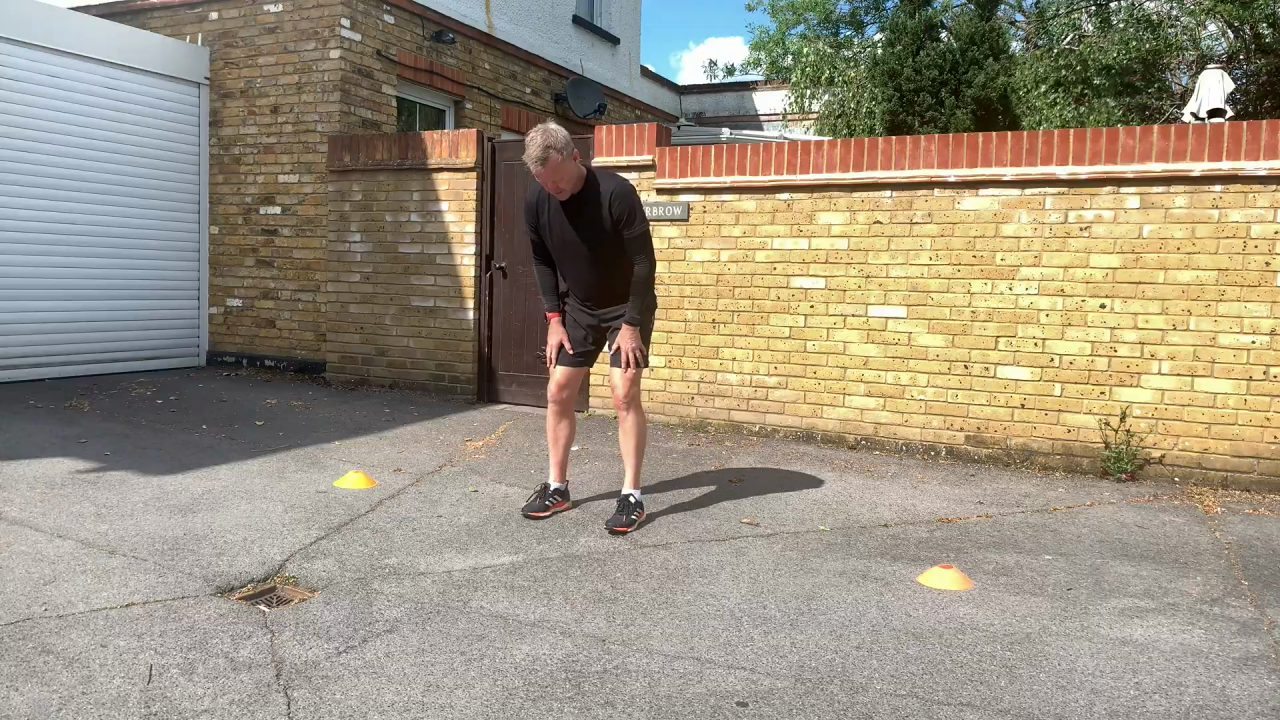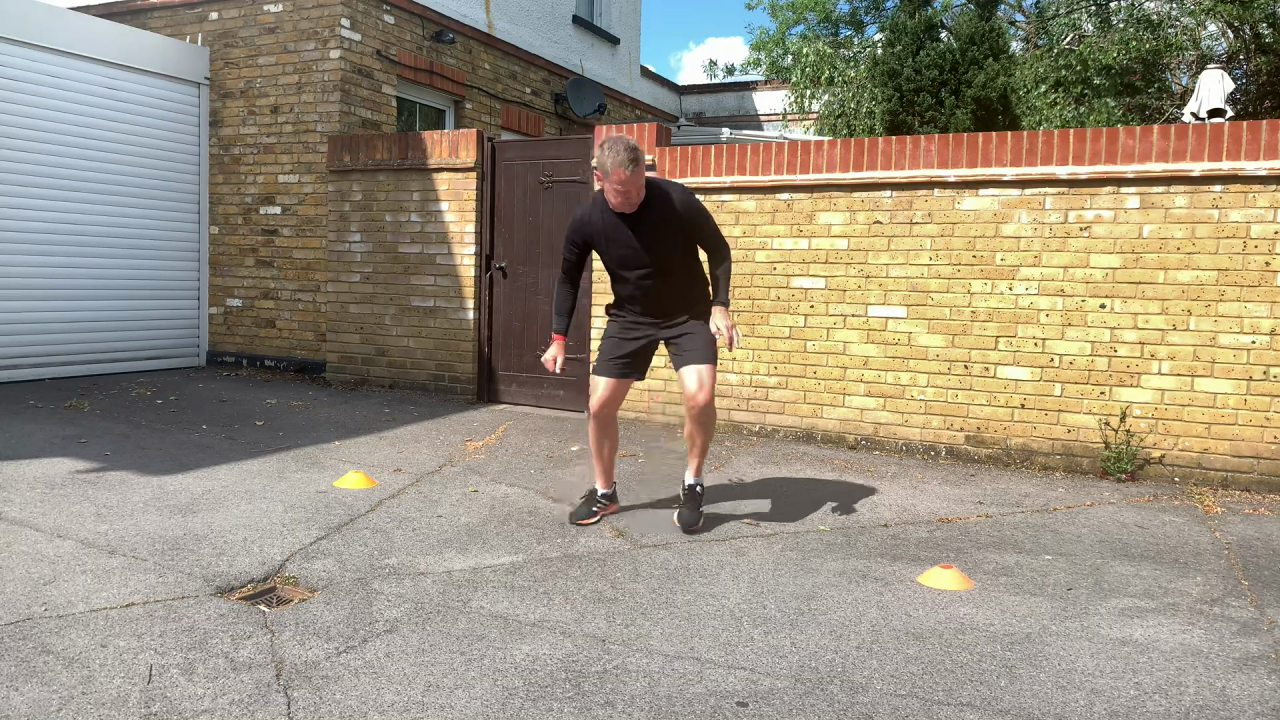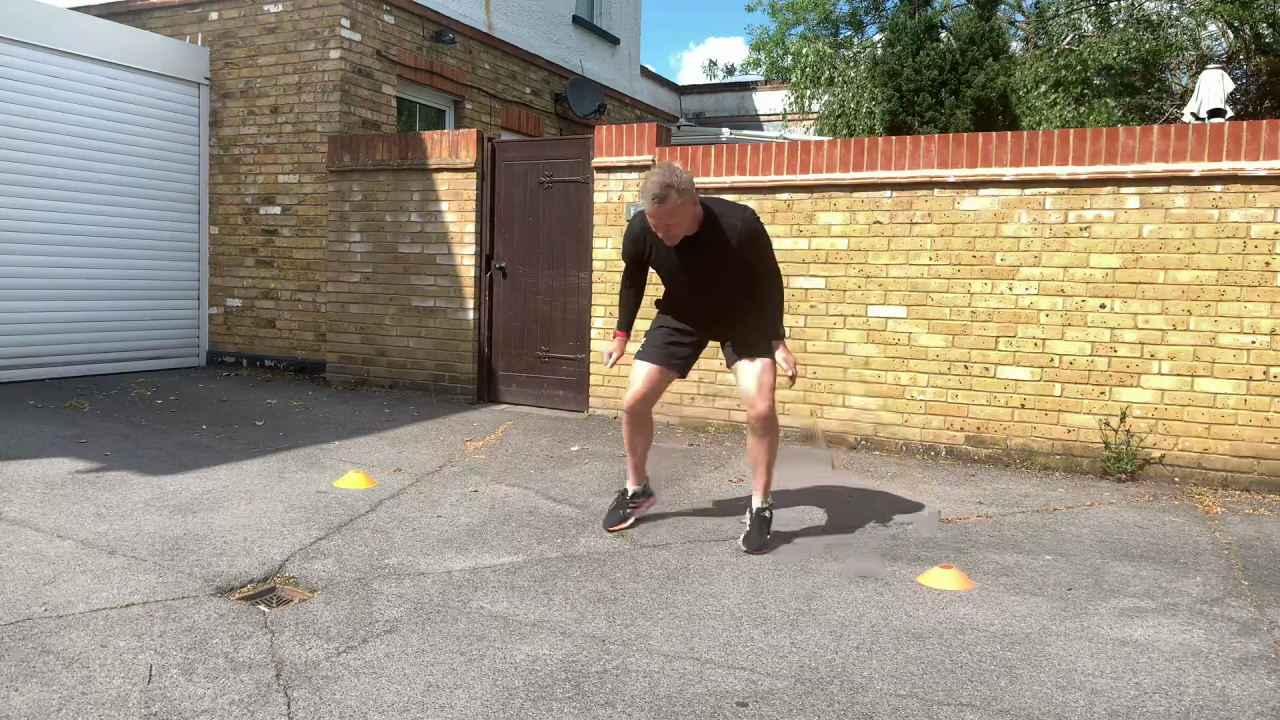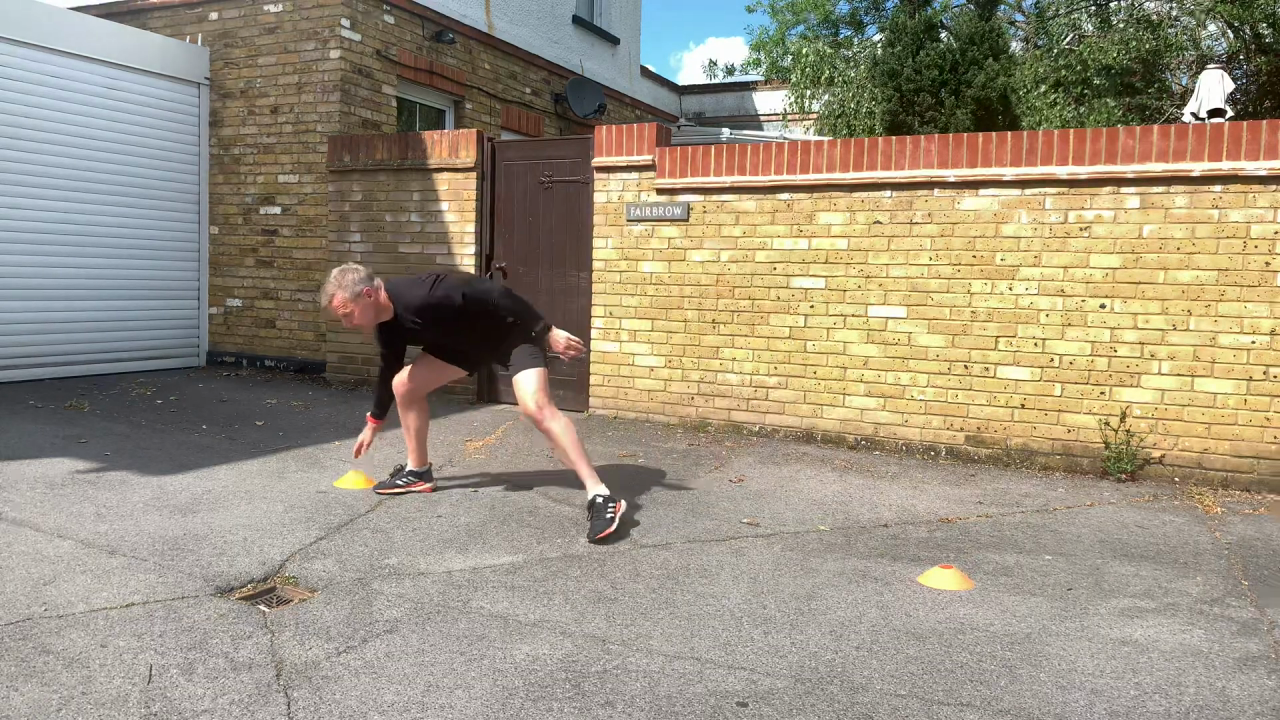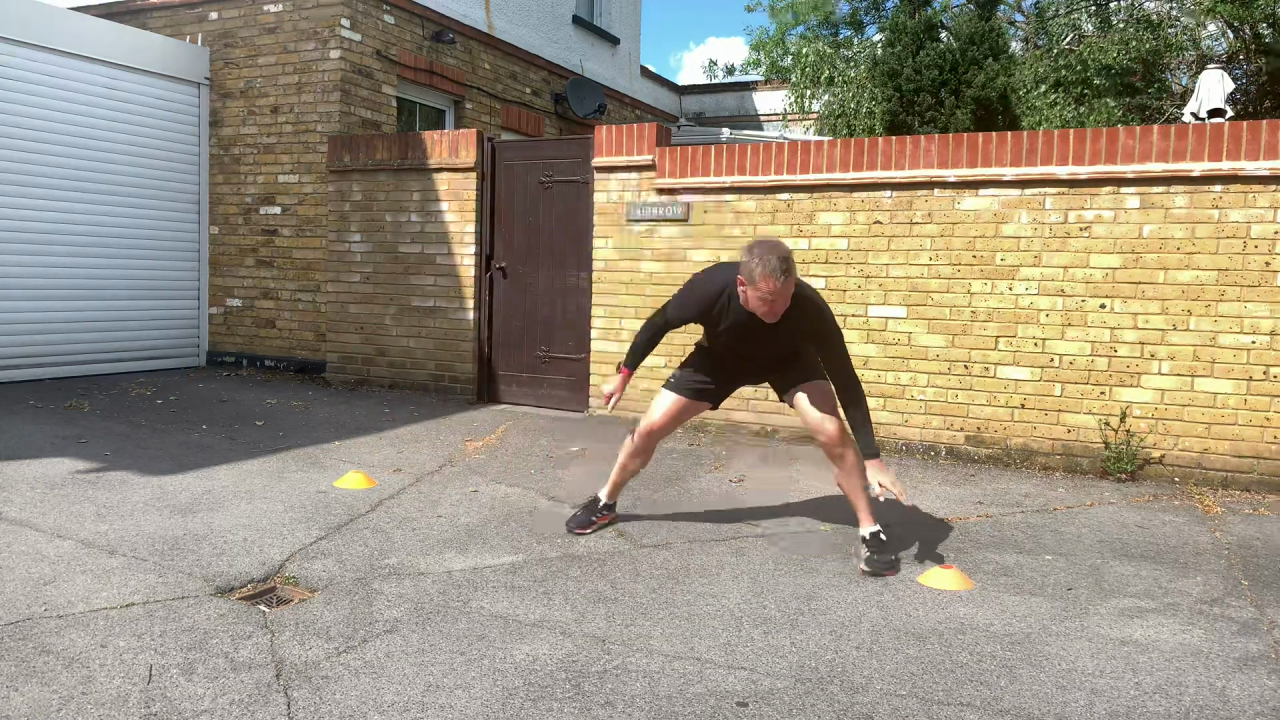
dt=1s
person 1, frame 1
left shoulder: (617, 193)
right shoulder: (536, 202)
left elbow: (644, 262)
right elbow: (542, 261)
left wrist: (632, 325)
right wrist: (554, 318)
left hip: (626, 307)
right hip: (578, 308)
left knee: (624, 394)
right knee: (558, 393)
left ankle: (632, 496)
right ankle: (557, 487)
person 1, frame 2
left shoulder: (677, 201)
right shoulder: (586, 220)
left elbow: (718, 251)
right elbow: (568, 277)
left wrist: (720, 306)
right wrist: (559, 338)
left hip: (687, 315)
right hip: (629, 317)
left knee: (700, 398)
right knee: (600, 406)
left ankle: (692, 483)
right ankle: (604, 493)
person 1, frame 3
left shoulder: (739, 224)
right shoulder: (640, 235)
left elbow: (768, 277)
right elbow: (633, 279)
left wrist: (776, 339)
right wrist: (621, 335)
left hip: (741, 317)
right hip: (679, 318)
left knee: (760, 405)
right knee: (636, 401)
left ankle: (760, 508)
right ankle: (636, 490)
person 1, frame 4
left shoulder: (422, 295)
right shoulder: (387, 325)
left elbow: (494, 292)
right elbow: (388, 369)
left wrist: (549, 332)
right wrist: (373, 423)
left hip: (515, 333)
right hip: (469, 342)
left knee: (536, 406)
right knee: (404, 385)
left ankle: (600, 496)
right ankle: (418, 470)
person 1, frame 5
left shoulder: (809, 307)
right shoulder: (709, 291)
left elbow: (846, 382)
right elbow: (658, 324)
left wrist: (872, 460)
right wrist: (623, 374)
left hip: (786, 362)
right hip: (719, 359)
left knee: (831, 434)
right knee: (650, 426)
left ankle: (870, 533)
right ankle: (604, 502)
